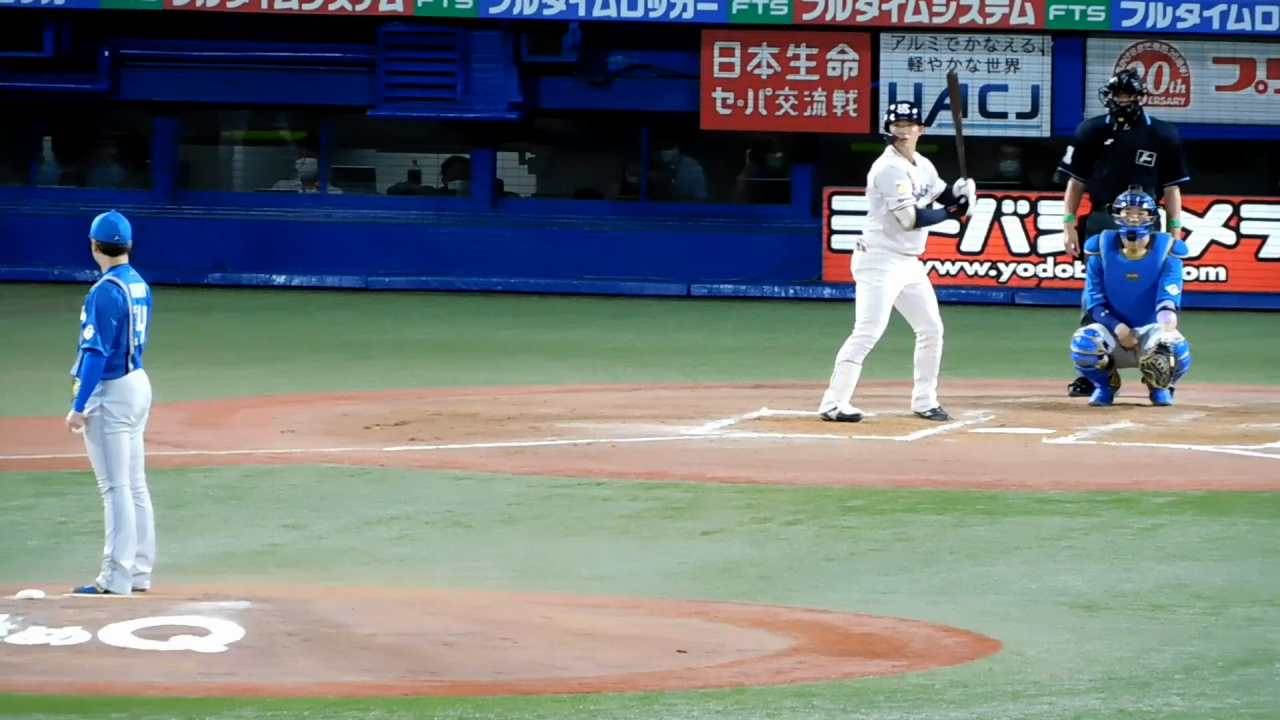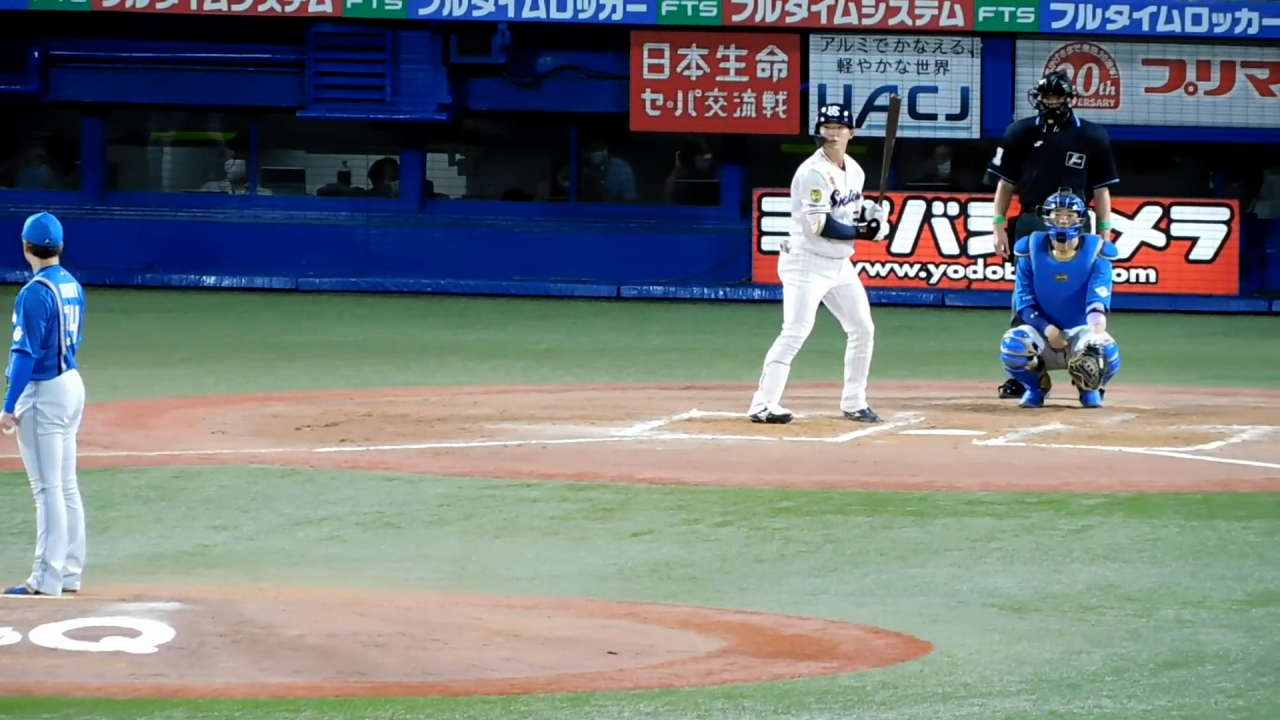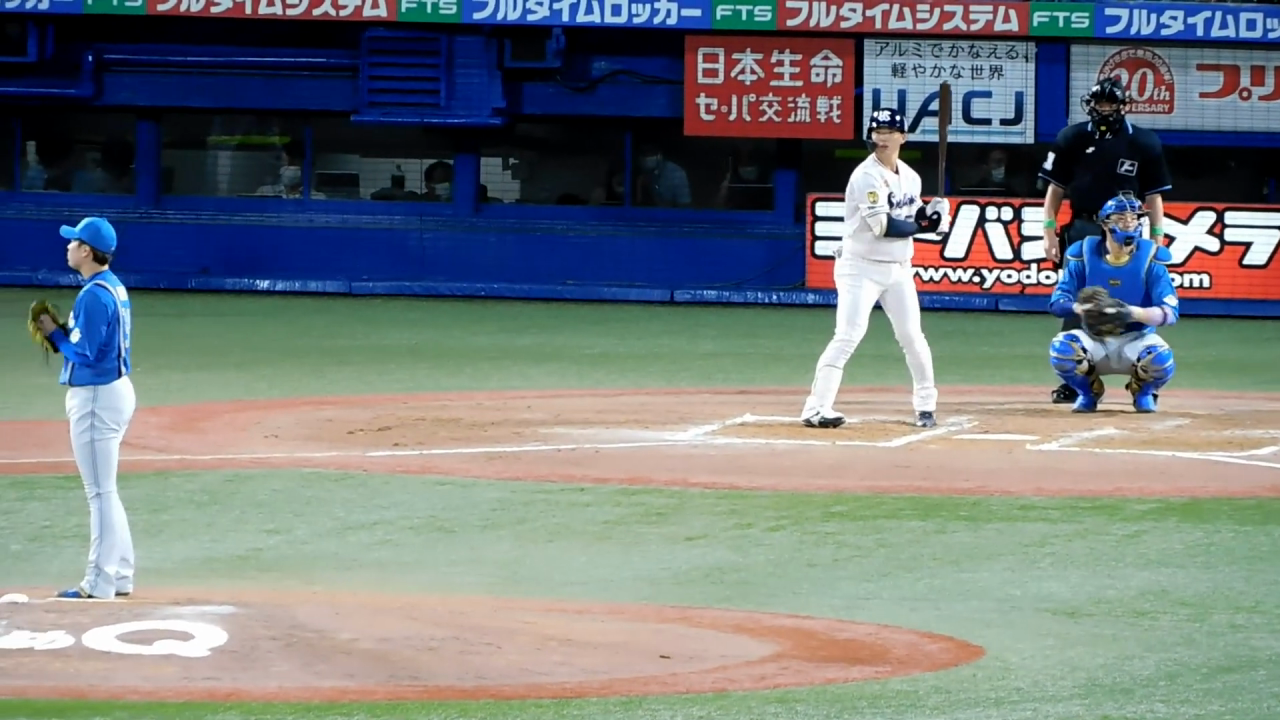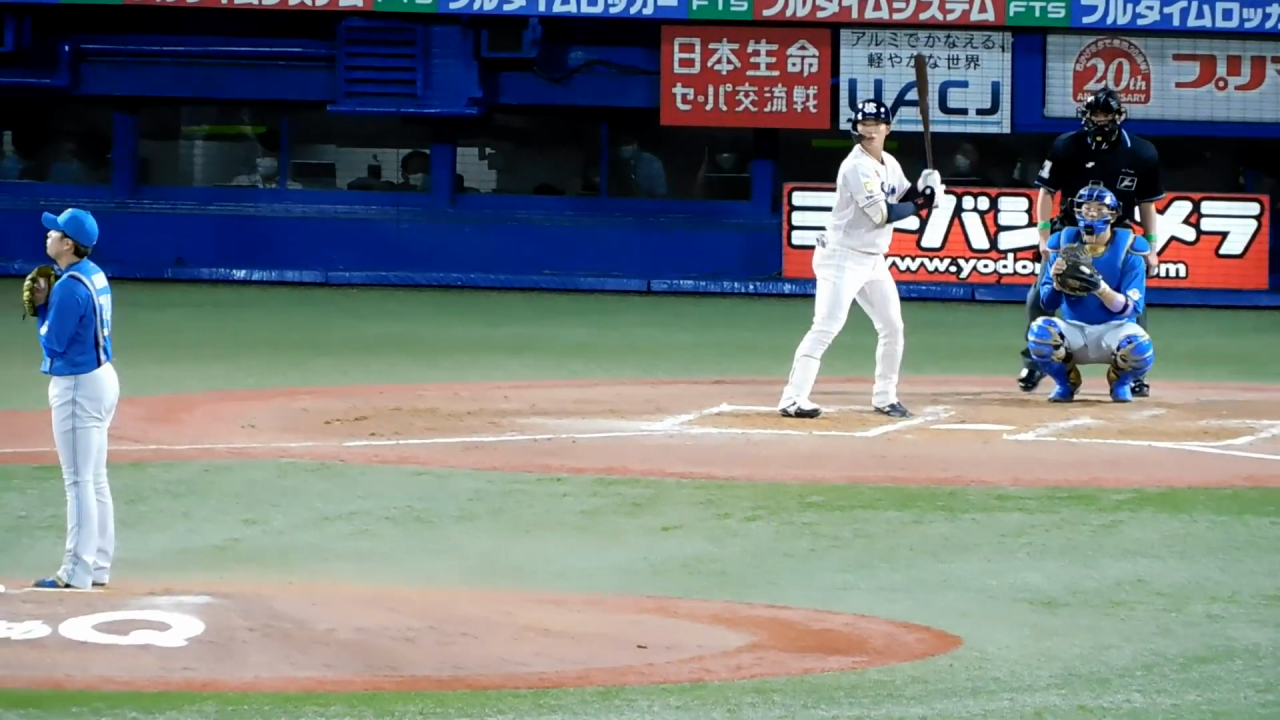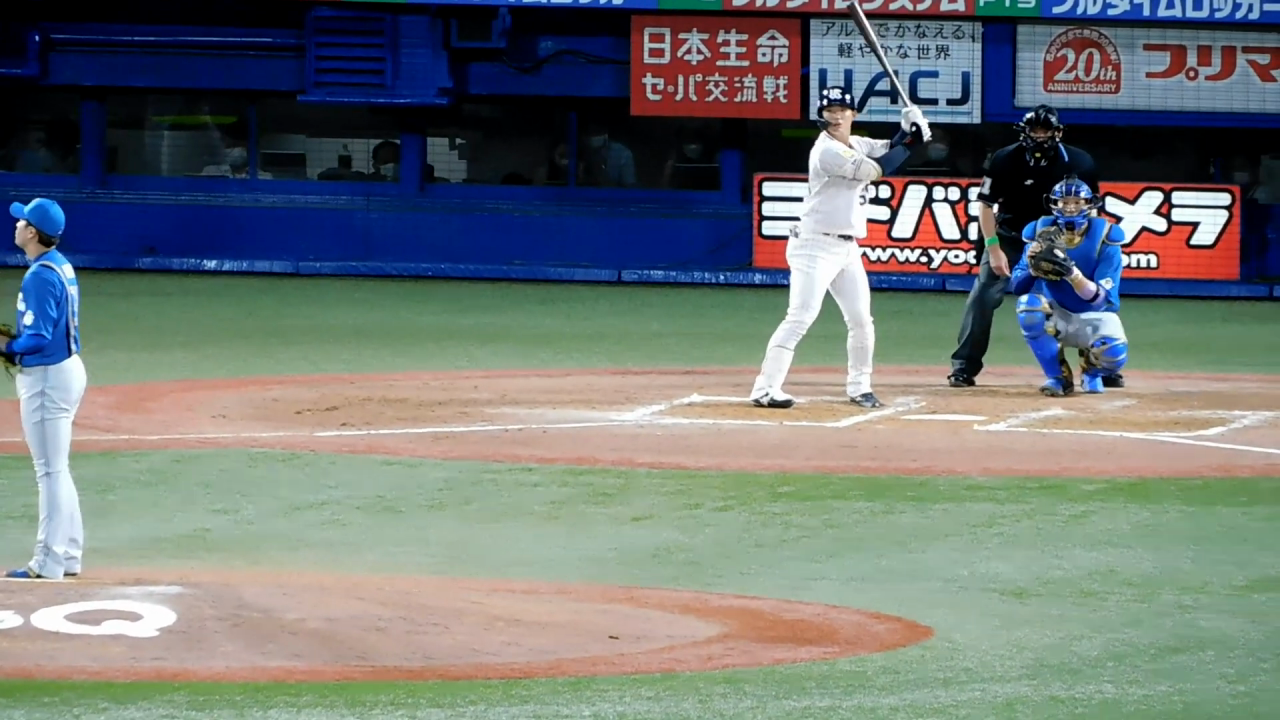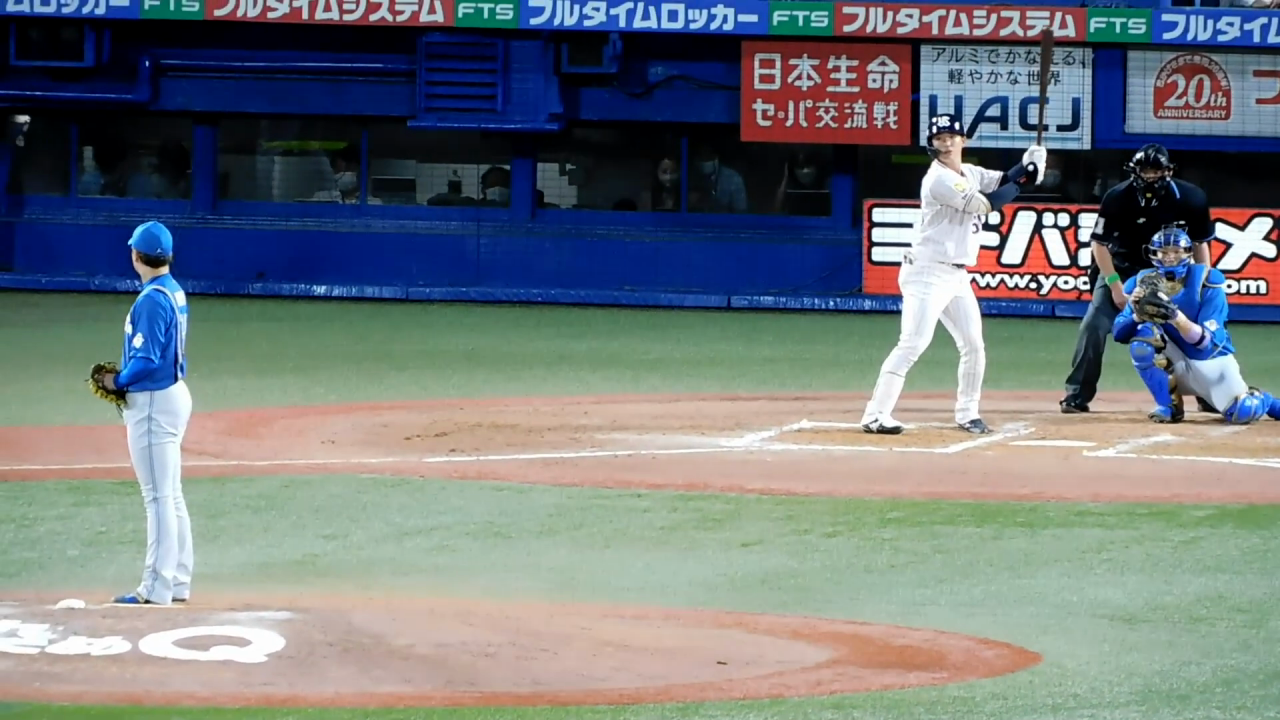
dt=0.7s
person 1, frame 1
left shoulder: (105, 290)
right shoulder: (139, 285)
left elbow: (97, 353)
left wrist: (79, 406)
left hip: (110, 392)
right hip: (136, 384)
left knee: (115, 488)
right knee: (134, 485)
left ankle: (117, 578)
right ankle: (138, 571)
person 1, frame 2
left shoulder: (35, 292)
right shoulder: (72, 285)
left hip: (43, 393)
right hip: (70, 384)
left knee: (47, 488)
right knee: (66, 486)
left ankle: (48, 579)
right ankle: (69, 572)
person 1, frame 3
left shoulder: (93, 295)
right shoulder: (112, 287)
left elbow: (82, 353)
left wrist: (53, 333)
right wrist: (60, 331)
left hip: (96, 397)
right hip: (114, 391)
left knee: (100, 492)
right knee: (106, 491)
left ankle: (100, 583)
right ankle: (120, 574)
person 1, frame 4
left shoulder: (69, 286)
right shoulder: (93, 274)
left elbow: (53, 345)
left wrist: (43, 307)
right wrist: (48, 303)
left hip: (78, 386)
right hip: (100, 378)
left knee: (79, 482)
right knee: (95, 480)
left ankle: (77, 573)
right ankle: (97, 565)
person 1, frame 5
left shoulder: (40, 276)
right shoulder: (60, 266)
left elbow: (38, 337)
left hip: (46, 377)
right hip: (66, 369)
left knee: (49, 471)
right knee: (58, 469)
left ankle: (49, 563)
right ankle: (69, 554)
person 1, frame 6
left shoulder: (151, 299)
right shoulder: (174, 292)
left elbow: (146, 360)
left wrist: (117, 382)
right wrist: (125, 378)
left hip: (154, 402)
right hip: (172, 393)
left knee: (158, 496)
right knee: (171, 494)
left ankle: (157, 588)
right ankle: (177, 581)
person 2, frame 1
left shoulder: (922, 164)
right shoulder: (889, 168)
left elbow: (940, 195)
right elbow: (911, 219)
left wrist: (961, 192)
right wrist: (953, 210)
left hip: (909, 261)
right hip: (880, 260)
left knee: (931, 328)
right knee: (867, 331)
left ankle: (925, 400)
right ankle: (833, 403)
person 2, frame 2
left shoulder: (854, 170)
right shoulder: (813, 172)
right elbow: (821, 225)
left wrist: (870, 213)
right wrist: (863, 232)
left hip: (840, 264)
right hip: (806, 262)
left knee: (862, 328)
right knee: (795, 332)
left ankle: (854, 402)
right ankle: (763, 405)
person 2, frame 3
left shoulder: (909, 176)
right shoulder: (865, 176)
left elbow: (913, 215)
right elbow: (883, 226)
left wrist: (932, 213)
right wrist: (926, 226)
left hip: (898, 268)
right hip: (861, 267)
left knee: (912, 336)
right knee: (848, 336)
left ankle: (925, 403)
right ankle: (816, 408)
person 2, frame 4
left shoulder: (890, 164)
right shoulder: (856, 167)
left elbow: (903, 198)
right elbow: (882, 214)
left wrist: (922, 189)
right wrist: (920, 204)
left hip: (874, 259)
right hip: (842, 257)
left knee: (892, 326)
right knee: (826, 328)
left ankle: (885, 396)
right ankle: (793, 399)
person 2, frame 5
left shoulder: (857, 144)
right shoulder: (826, 150)
left elbow: (889, 149)
right elbow: (876, 170)
left wrist: (907, 128)
right wrist: (910, 142)
left hip: (847, 247)
right hip: (815, 245)
left knee: (861, 319)
right knee: (800, 317)
left ankle: (859, 386)
right ankle: (766, 388)
person 2, frame 6
left shoulder: (970, 173)
right shoulder: (939, 179)
left elbow: (1002, 182)
right elbow: (985, 204)
left wrist: (1026, 164)
right wrist: (1024, 180)
left hip: (957, 274)
right hip: (928, 272)
left knee: (974, 346)
right knee: (912, 344)
left ankle: (967, 413)
right ankle: (876, 415)
person 3, frame 1
left shoulder: (1163, 134)
right shoulder: (1091, 131)
left elbow: (1172, 188)
right elbow: (1075, 182)
left wrist: (1174, 232)
right wrist: (1070, 225)
right hip: (1101, 223)
person 3, frame 2
left shoulder: (1092, 136)
right shoulder: (1020, 132)
left elbow: (1101, 190)
right elbow: (1005, 183)
left wrist: (1104, 234)
right wrist: (999, 226)
right hip: (1031, 225)
person 3, frame 3
left shoulder: (1145, 142)
right shoulder: (1071, 138)
left elbow: (1153, 196)
right elbow: (1056, 188)
left wrist: (1157, 239)
right wrist: (1050, 230)
right hip: (1082, 230)
person 3, frame 4
left shoulder: (1142, 153)
right shoulder: (1067, 145)
left elbow: (1147, 204)
right elbow: (1047, 192)
left wrist: (1151, 246)
right wrist: (1044, 235)
right hip: (1070, 231)
right knee: (1042, 295)
left ankle: (1132, 375)
right ankle: (1034, 364)
person 3, frame 5
left shoulder: (1080, 163)
right shoulder: (1004, 160)
right elbow: (986, 205)
right wrist: (994, 249)
right hip: (1011, 235)
right knee: (983, 295)
right ankle: (964, 366)
person 3, frame 6
left shoulder: (1191, 197)
right shoulder: (1117, 198)
left elbow: (1200, 243)
right elbow: (1099, 244)
right wrist: (1115, 285)
right hip: (1123, 268)
right knee: (1095, 324)
right ankle: (1077, 394)
person 4, frame 1
left shoulder: (1167, 251)
right shoulder: (1101, 249)
left elbow: (1168, 301)
right elbow: (1095, 302)
left wrist: (1167, 337)
right wrist: (1119, 329)
left hip: (1152, 330)
right hip: (1112, 330)
left knee: (1177, 351)
right knee: (1082, 344)
left ankle: (1160, 386)
right ankle: (1105, 384)
person 4, frame 2
left shoulder: (1096, 253)
right shoulder: (1031, 250)
left elbow: (1098, 303)
right elbow: (1024, 304)
left wrist: (1096, 339)
right wrist: (1050, 331)
left hip: (1082, 332)
right hip: (1042, 332)
left knee: (1107, 353)
right knee: (1011, 345)
left ankle: (1090, 388)
right ankle: (1036, 387)
person 4, frame 3
left shoulder: (1150, 259)
right shoulder: (1084, 255)
left elbow: (1170, 312)
right elbow: (1056, 302)
left wrist: (1133, 313)
right wrist: (1078, 307)
left hip: (1136, 339)
right hip: (1094, 340)
left knee: (1161, 359)
right knee: (1060, 348)
left ankle: (1143, 391)
right ankle: (1088, 391)
person 4, frame 4
left shoulder: (1128, 250)
right shoulder: (1064, 245)
left elbow: (1132, 308)
right elbow: (1049, 303)
left wrist: (1100, 288)
right wrist: (1057, 282)
left hip: (1114, 329)
right hip: (1075, 329)
left knee: (1141, 349)
right knee: (1039, 332)
left ankle: (1120, 382)
right ankle: (1066, 382)
person 4, frame 5
left shoulder: (1105, 239)
right shoulder: (1041, 233)
left elbow: (1102, 298)
right elbow: (1017, 288)
left wrist: (1072, 273)
right wrist: (1032, 268)
left hip: (1096, 317)
right hip: (1058, 315)
left knee: (1113, 352)
right knee: (1028, 305)
left ankle: (1092, 373)
right ankle: (1058, 377)
person 4, frame 6
left shoulder: (1206, 283)
right shoulder: (1144, 283)
left elbow: (1207, 341)
right elbow: (1119, 335)
left wrist: (1176, 316)
right wrist: (1137, 314)
left hip: (1211, 361)
right hip: (1176, 363)
left knee: (1242, 412)
right knee: (1142, 336)
right ankle: (1168, 405)
